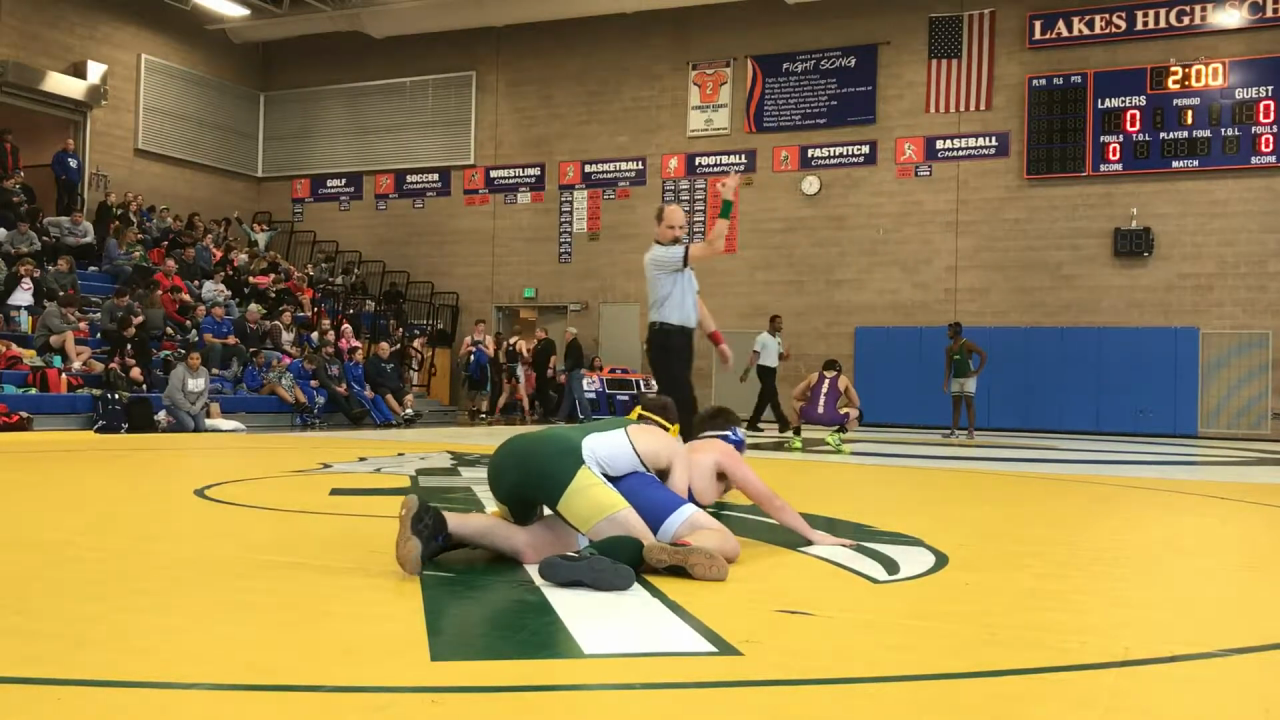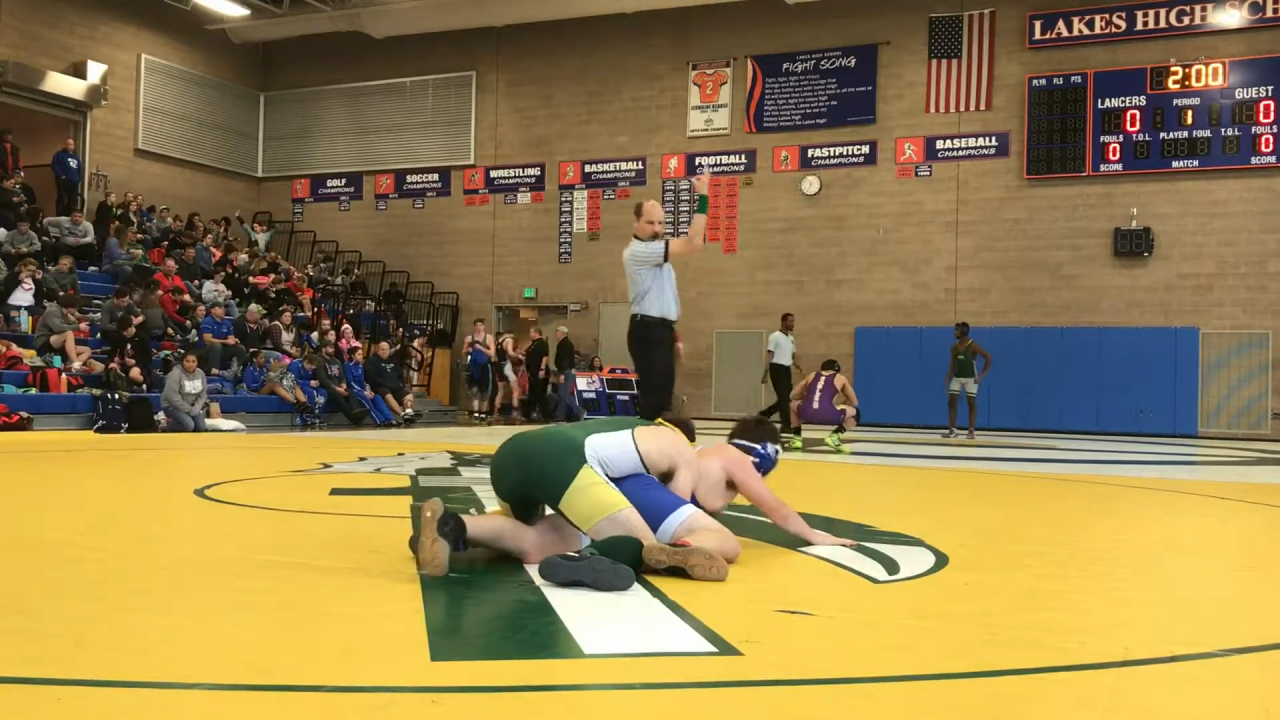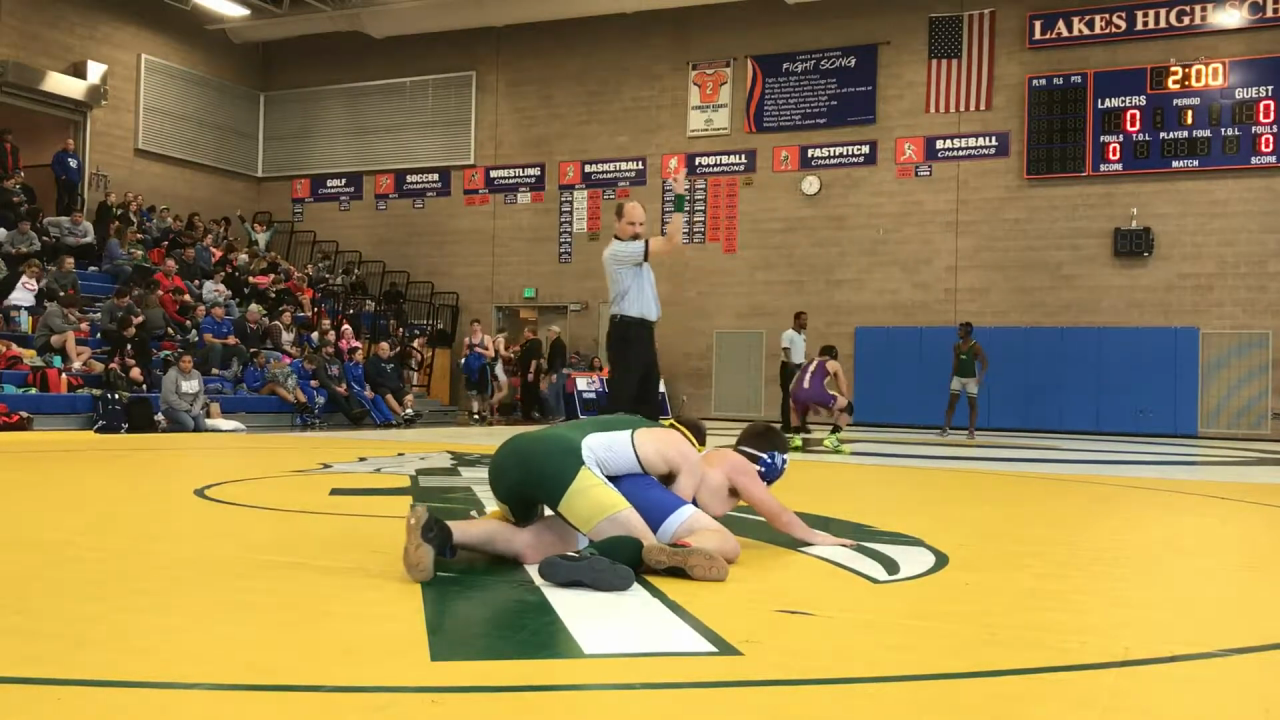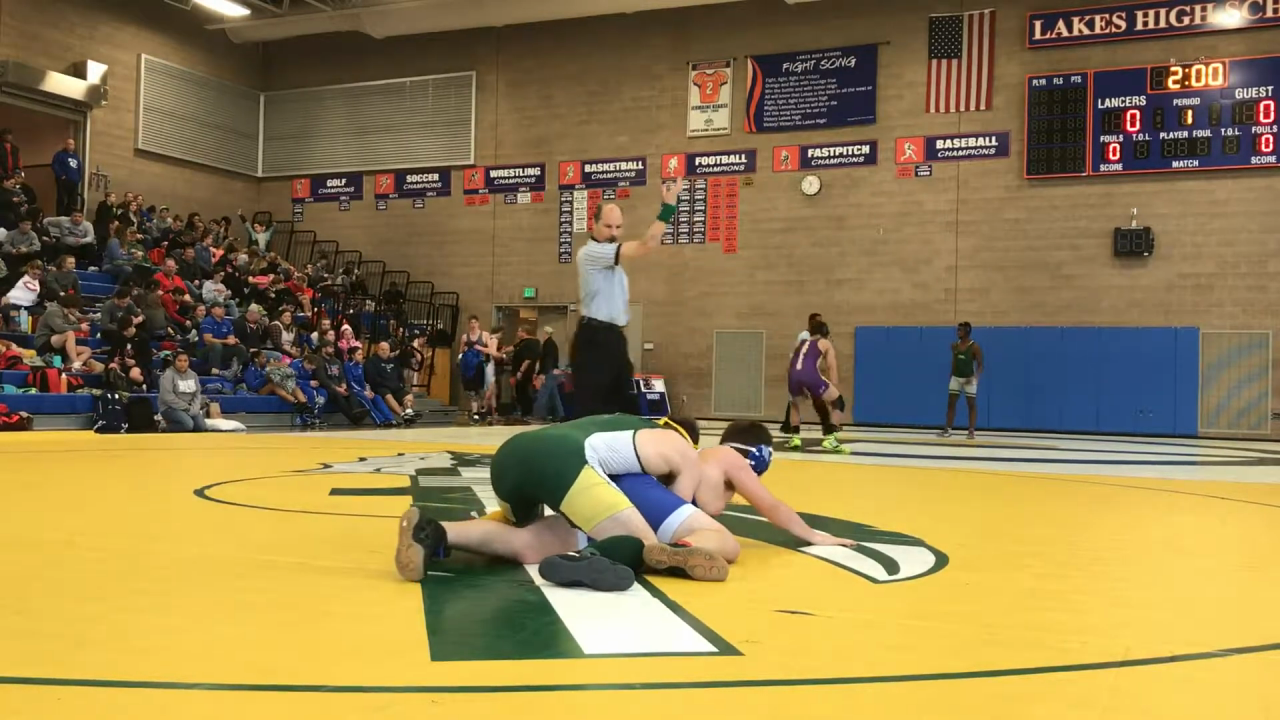
dt=0.2s
person 1, frame 1
left shoulder: (606, 426)
right shoulder: (672, 446)
left hip: (507, 453)
right hip: (560, 462)
left knee: (528, 543)
right knee: (639, 551)
left ankle: (437, 525)
person 1, frame 2
left shoulder: (619, 426)
right shoulder: (683, 450)
left hip: (510, 452)
right hip: (561, 461)
left knee: (532, 543)
right knee: (646, 551)
left ankle: (454, 528)
right ankle: (591, 559)
person 1, frame 3
left shoulder: (629, 423)
right shoulder: (687, 454)
left hip: (508, 454)
right hip: (559, 463)
left knee: (528, 543)
right knee: (644, 551)
left ankle: (439, 533)
right ankle: (588, 559)
person 1, frame 4
left shoulder: (626, 424)
right shoulder: (685, 453)
left hip: (510, 453)
right hip: (561, 463)
left knee: (527, 544)
right knee: (647, 551)
left ankle: (435, 534)
person 2, frame 1
left shoulder: (688, 450)
right shoulder: (721, 450)
right elbow: (771, 501)
right wrist: (812, 534)
right hip: (641, 491)
right knee: (726, 547)
person 2, frame 2
left shoulder: (708, 454)
right shoulder: (736, 459)
right elbow: (777, 510)
right wrist: (814, 536)
right hip: (640, 491)
right knee: (727, 545)
person 2, frame 3
left shoulder: (712, 459)
right shoulder: (737, 465)
right elbow: (778, 515)
right wrist: (814, 537)
right hip: (639, 491)
right knee: (726, 546)
right ankle: (671, 555)
person 2, frame 4
left shoulder: (700, 457)
right shoulder: (731, 460)
right elbow: (773, 509)
right wrist: (813, 536)
right knee: (726, 546)
right ankle: (672, 554)
person 3, frame 1
left shoulder: (681, 262)
right shoulder: (657, 257)
left elbow: (695, 303)
right elbow: (714, 247)
left wrist: (718, 341)
right wrist: (727, 200)
left hip: (680, 340)
right hip: (666, 340)
left knee: (677, 409)
right knee: (684, 408)
person 3, frame 2
left shoulder: (657, 255)
right shoulder: (637, 253)
right elbow: (693, 243)
left wrist: (674, 337)
right wrist: (701, 197)
left hip: (661, 333)
right hip: (647, 333)
left knee: (660, 401)
right knee: (654, 401)
person 3, frame 3
left shoulder: (635, 255)
right shoulder: (617, 252)
right elbow: (672, 242)
right wrist: (679, 196)
left hip: (641, 333)
right hip: (627, 334)
left knee: (648, 403)
right knee: (621, 401)
person 3, frame 4
left shoulder: (611, 257)
right shoulder: (591, 253)
right elbow: (646, 246)
right wrist: (668, 205)
left hip: (614, 337)
right hip: (595, 338)
left knee: (625, 404)
right knee: (584, 405)
